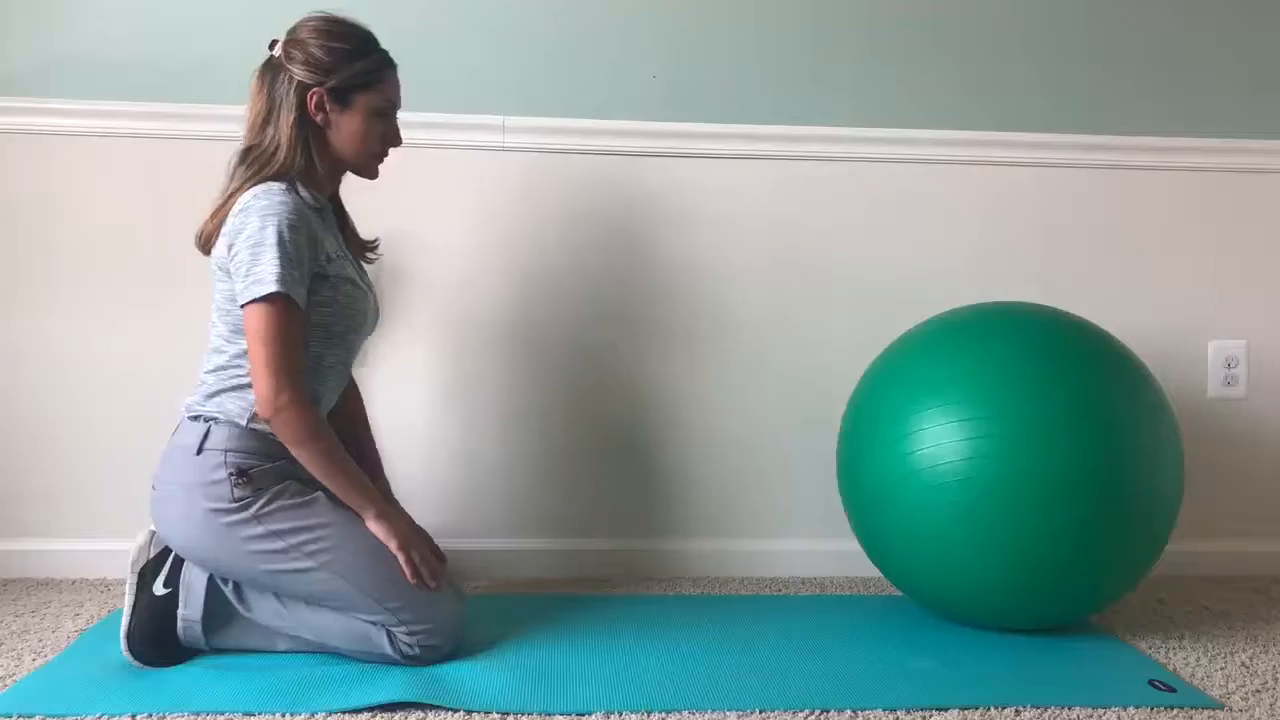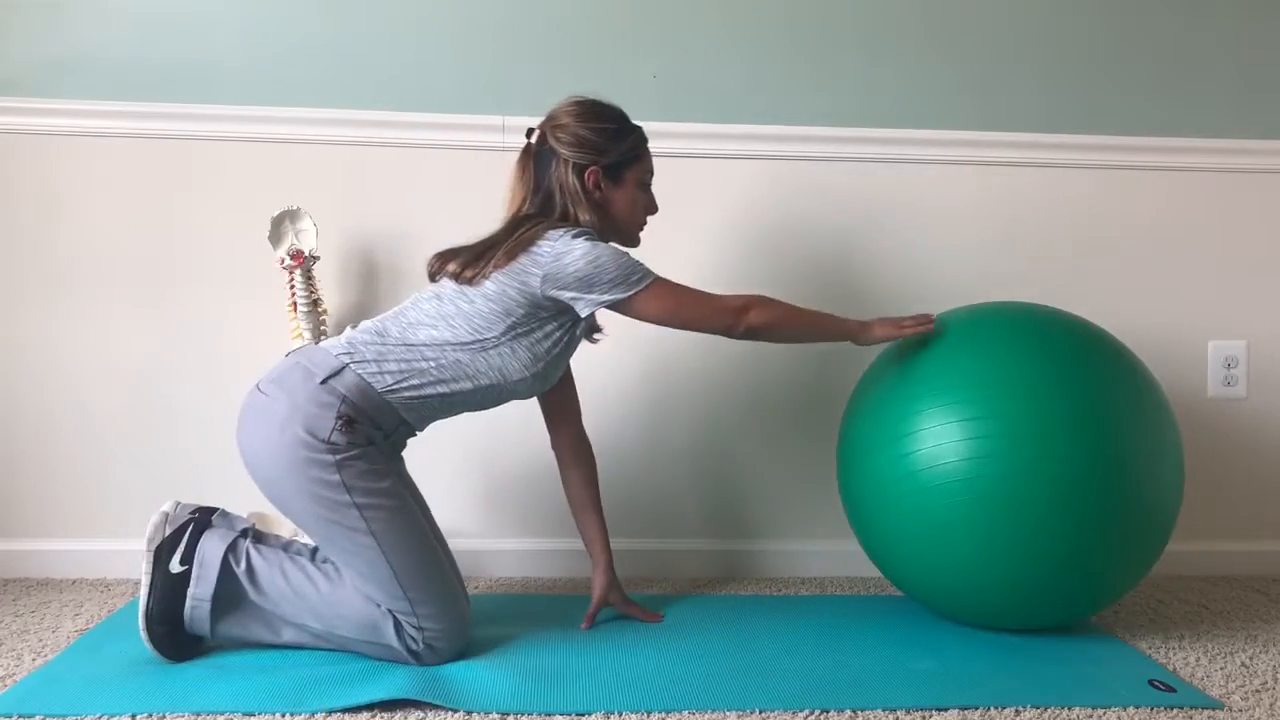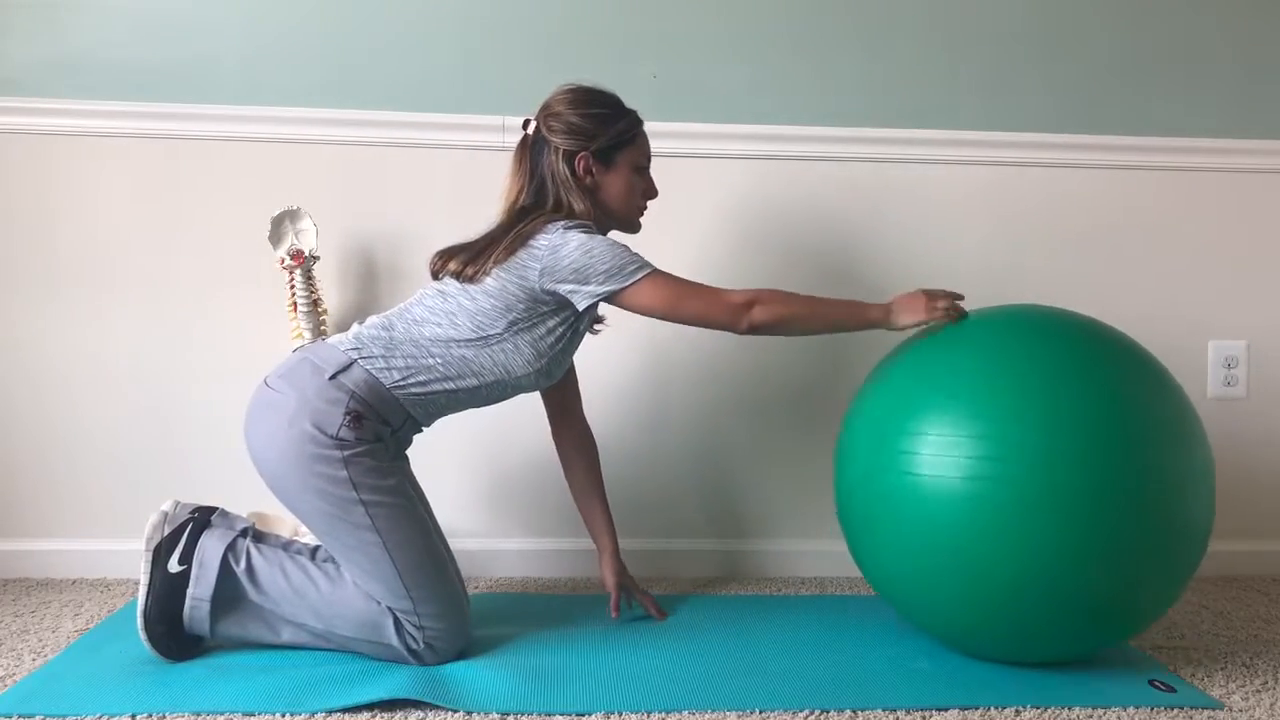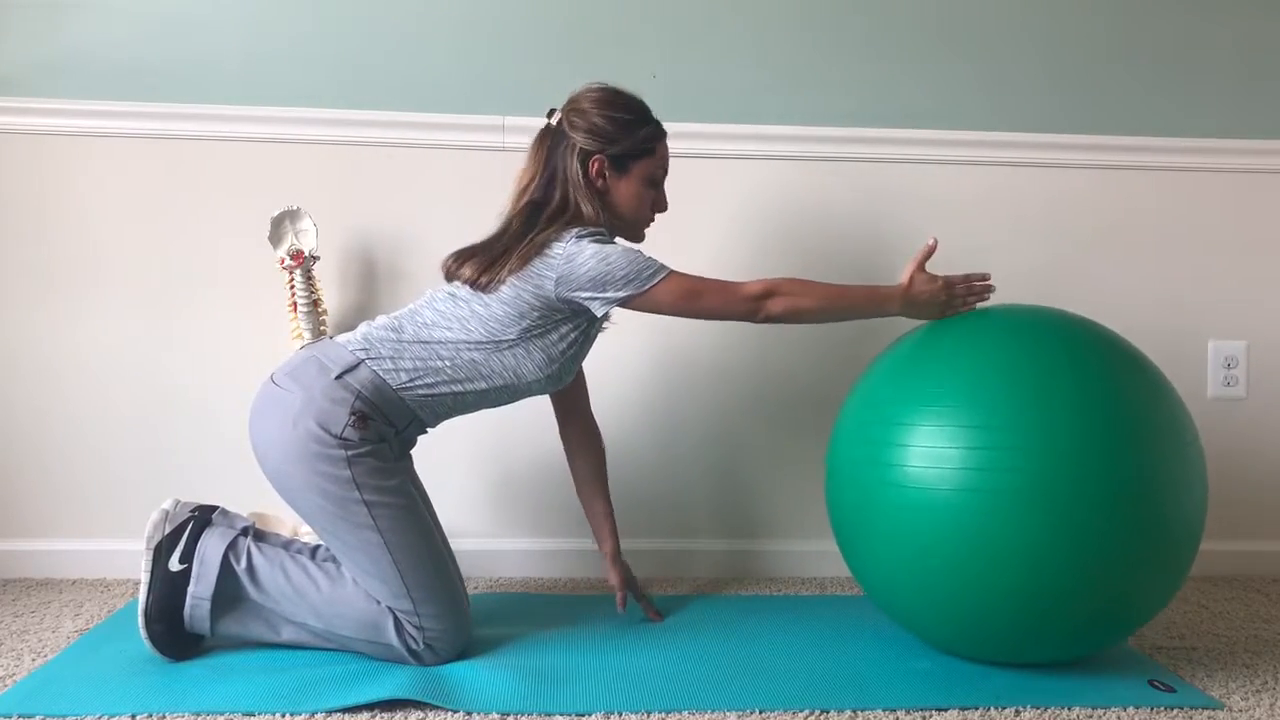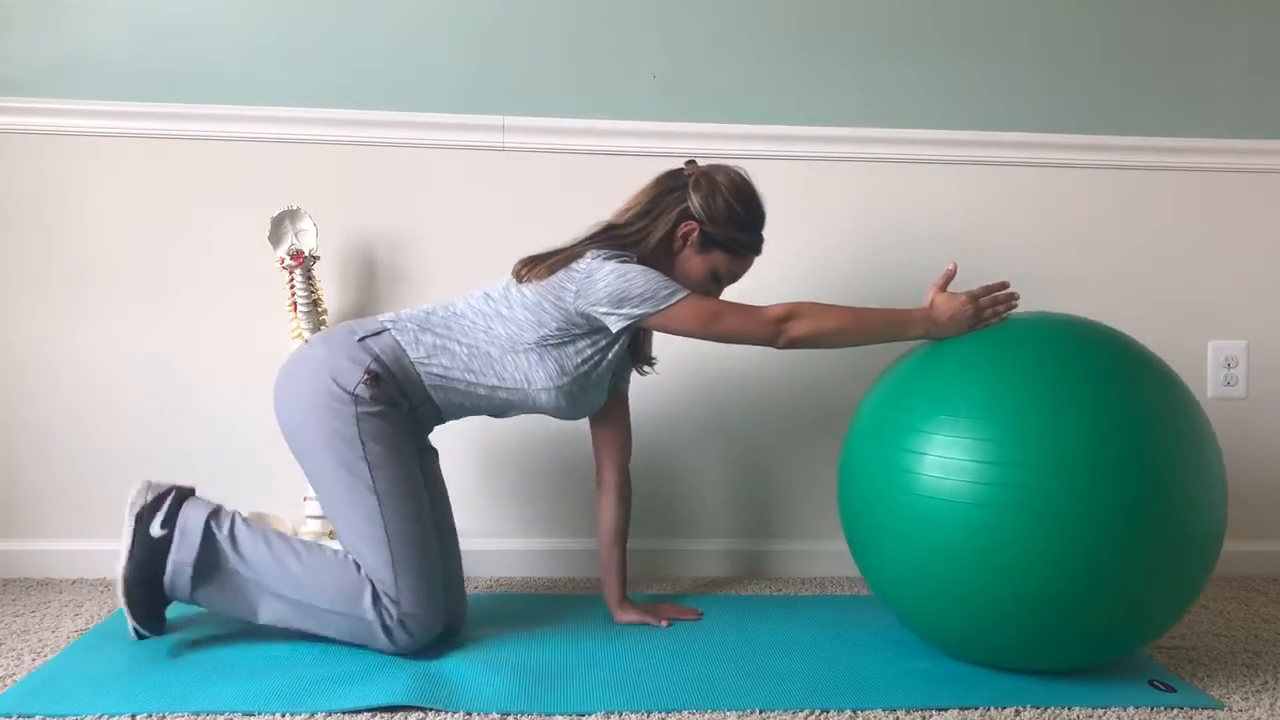
dt=1s
person 1, frame 1
left shoulder: (315, 211)
right shoulder: (276, 212)
left elbow: (332, 378)
right elbow: (280, 401)
left wrist: (383, 507)
right wrist: (381, 515)
left hip: (266, 472)
right hip: (229, 482)
left knee: (421, 584)
right knee: (432, 625)
left ankle: (196, 575)
right ankle: (196, 602)
person 1, frame 2
left shoulder: (546, 266)
right shoulder: (573, 257)
left elbow: (569, 441)
right elbow: (739, 318)
left wrist: (603, 570)
right wrist: (864, 330)
left hip: (320, 422)
right hip: (311, 423)
left knee: (427, 601)
right knee: (433, 630)
left ankle: (217, 547)
right ankle: (207, 575)
person 1, frame 3
left shoulder: (551, 259)
right shoulder: (571, 251)
left elbow: (570, 429)
right elbow: (743, 313)
left wrist: (611, 560)
right wrist: (889, 313)
left hip: (329, 417)
right hip: (319, 420)
left knee: (419, 597)
right knee: (434, 631)
left ankle: (218, 547)
right ankle: (207, 575)
person 1, frame 4
left shoulder: (556, 258)
right shoulder: (585, 261)
left elbow: (575, 422)
right elbow: (759, 302)
left wrist: (612, 554)
right wrist: (904, 300)
left hip: (327, 408)
right hip: (326, 419)
left knee: (405, 588)
right knee: (436, 633)
left ankle: (214, 542)
right ankle: (206, 574)
person 1, frame 5
left shoulder: (616, 320)
right shoulder: (615, 280)
left elbow: (613, 465)
right elbow: (782, 328)
left wrist: (620, 597)
right wrist: (929, 320)
left hip: (385, 405)
right hip: (341, 384)
left knee: (437, 608)
right knee: (409, 620)
left ankle: (201, 547)
right ankle: (185, 538)
